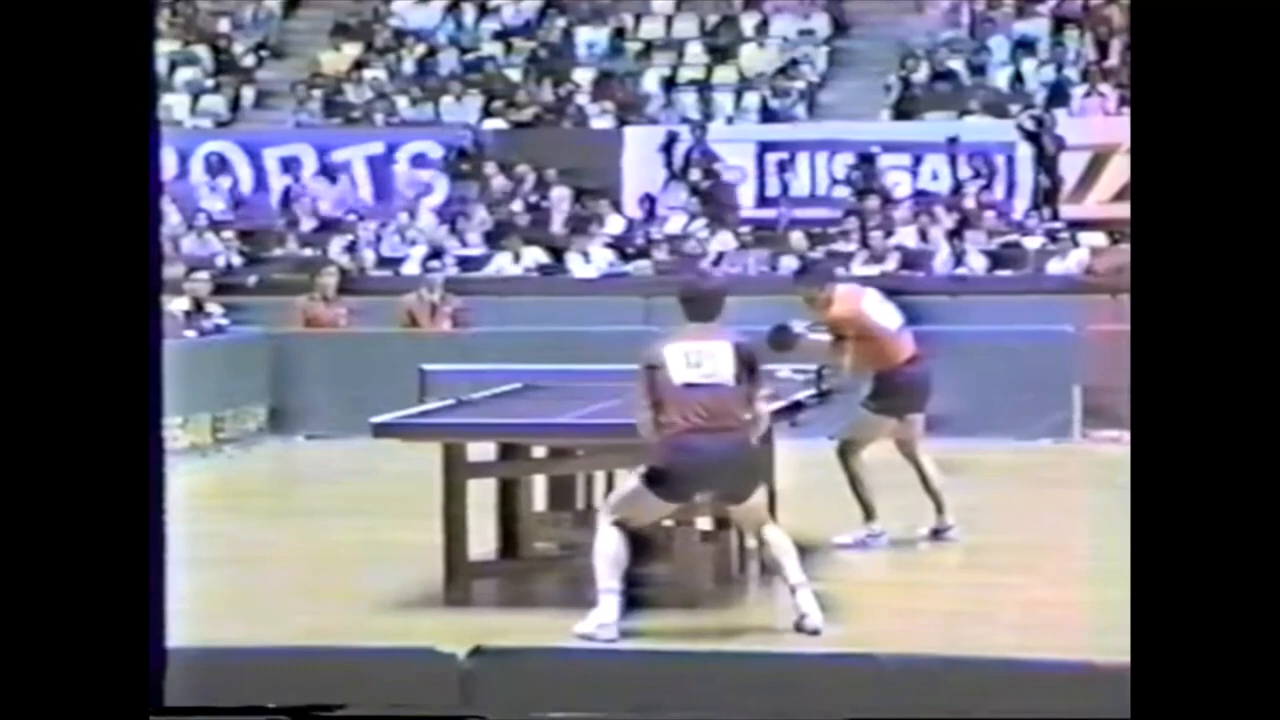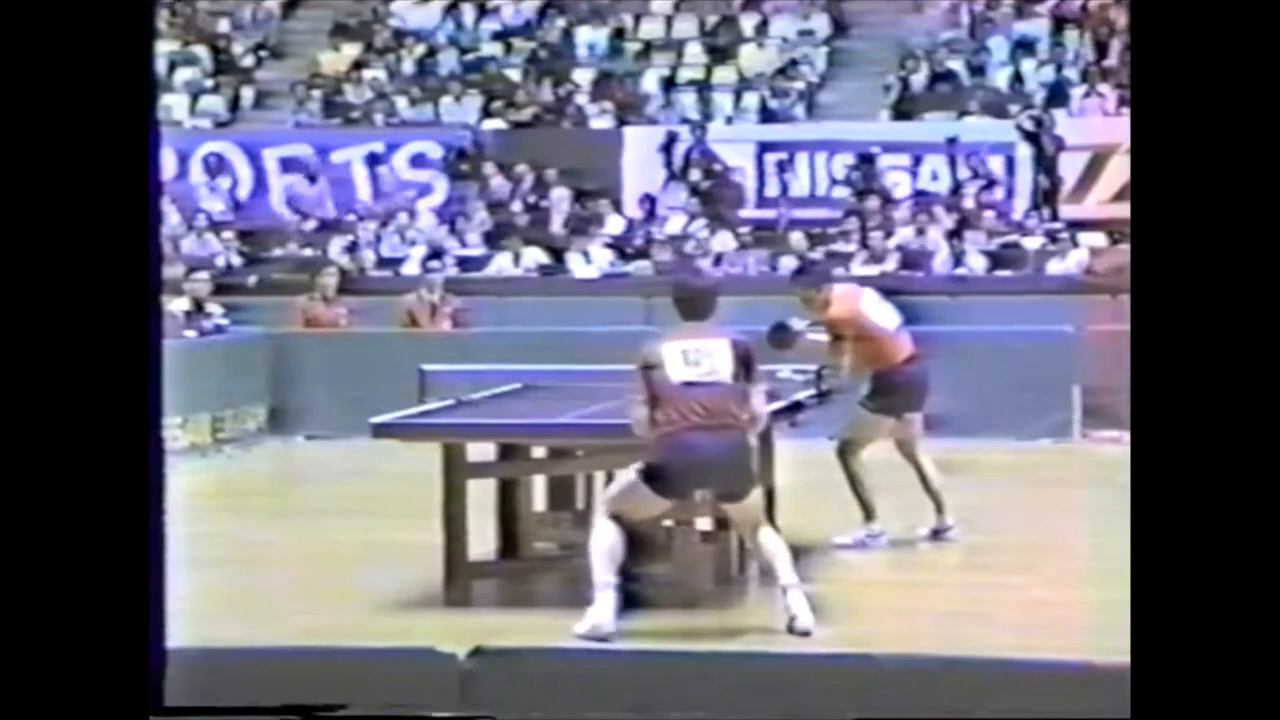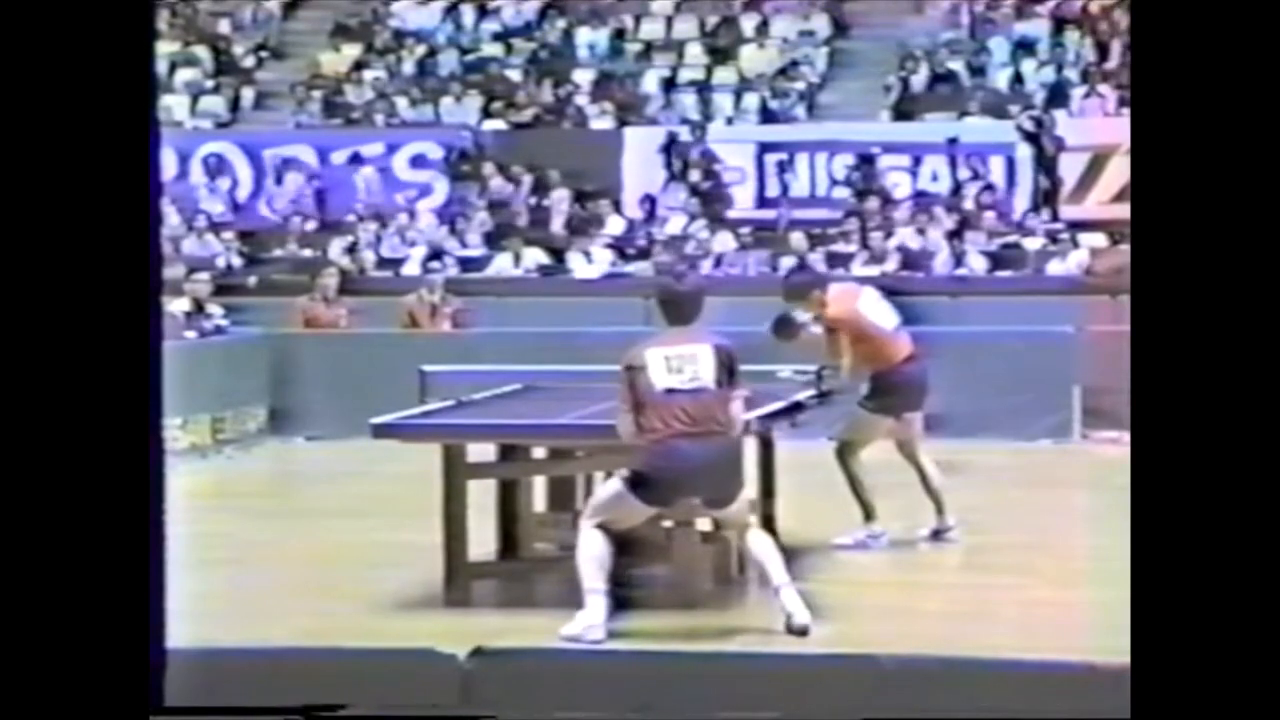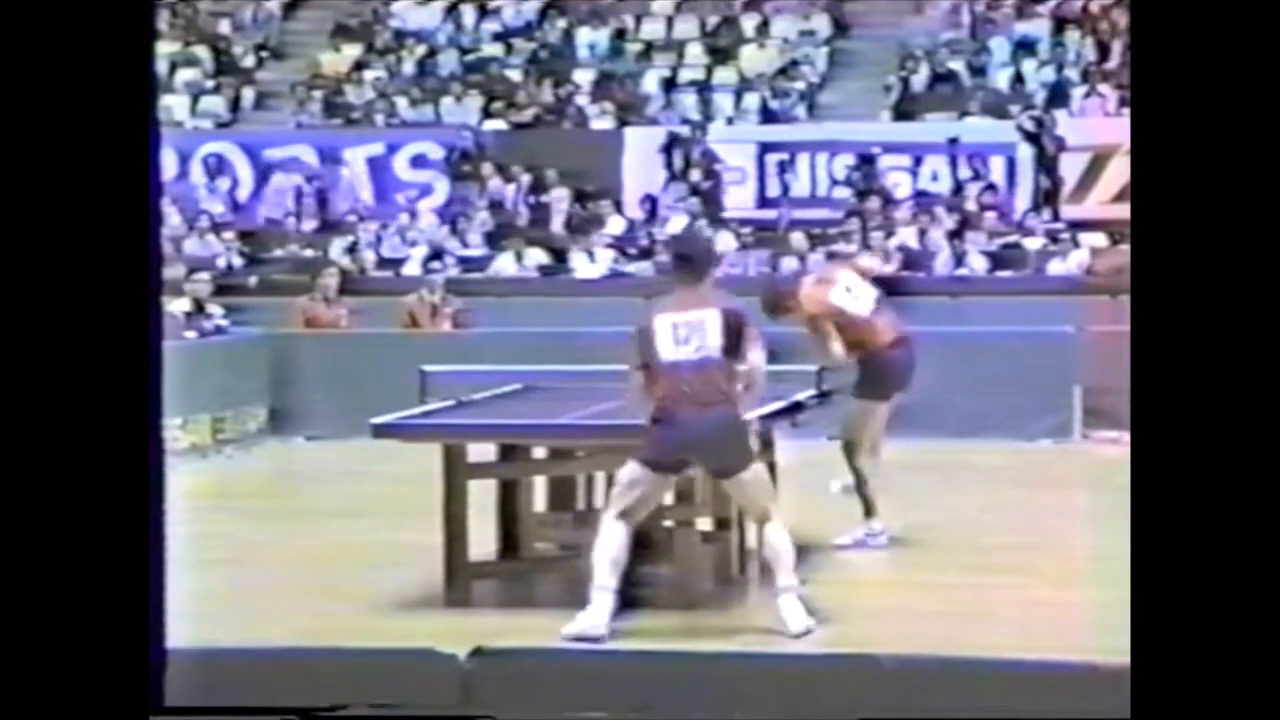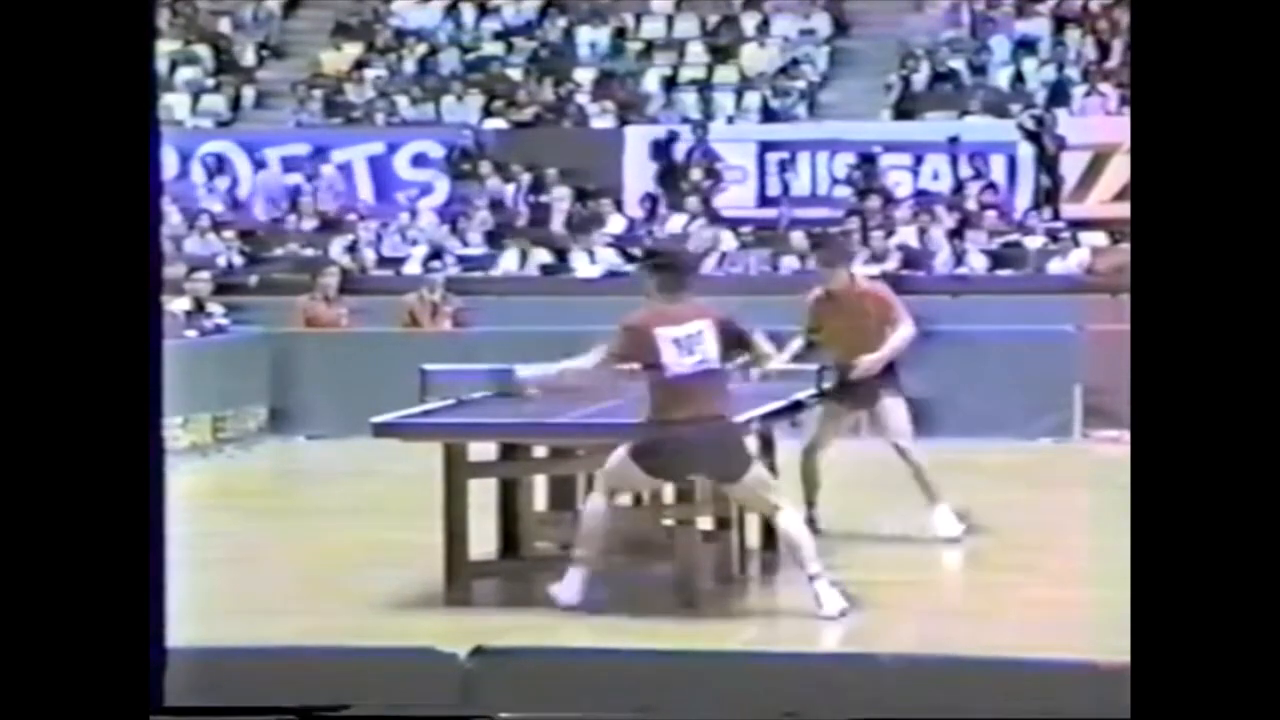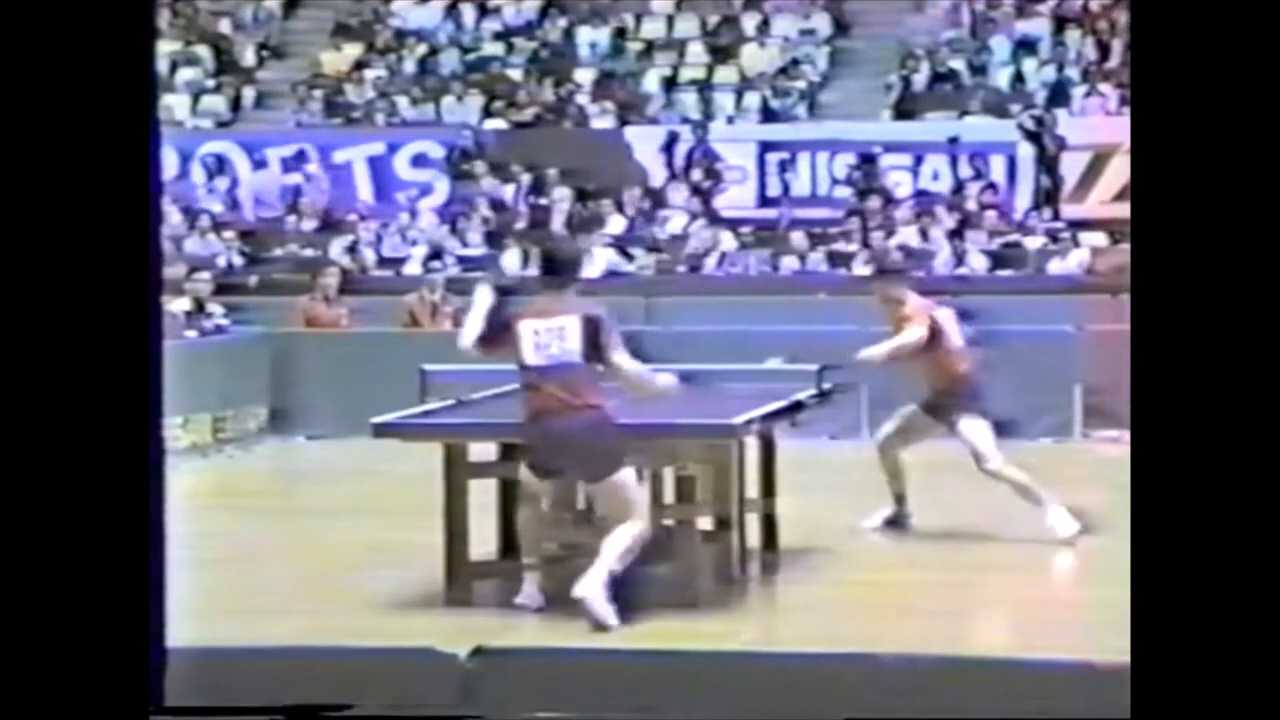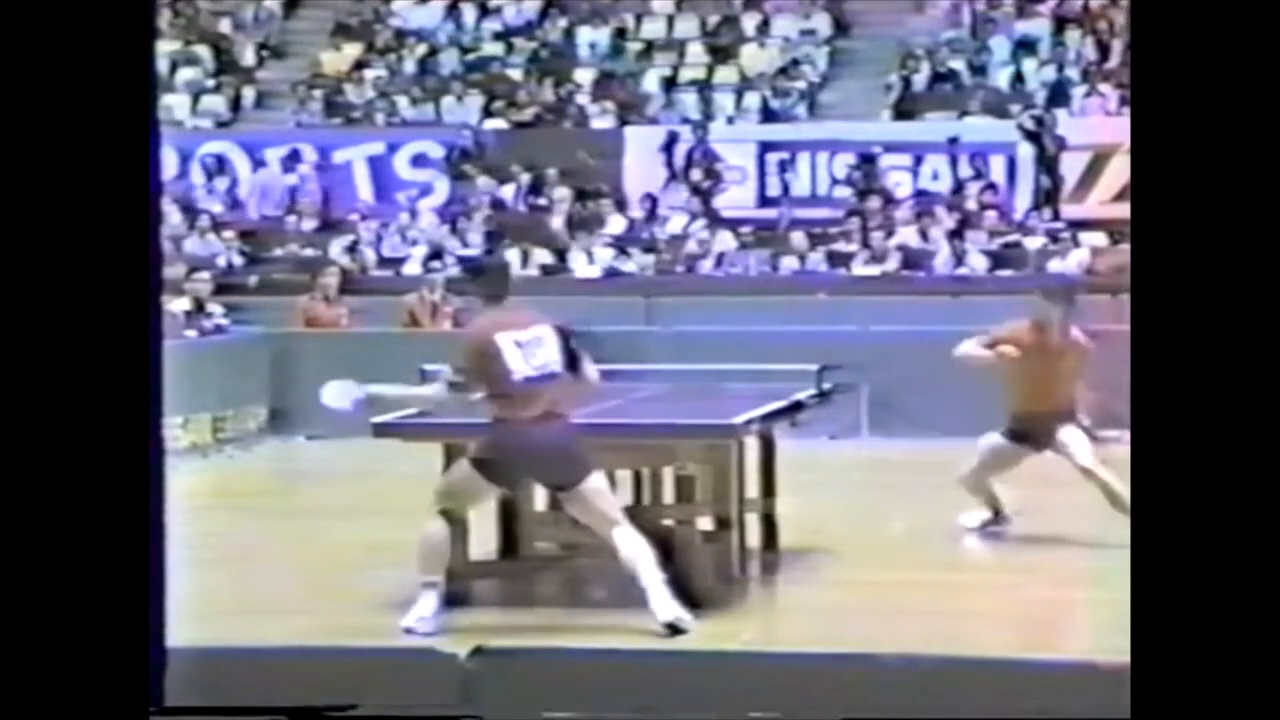
dt=0.5s
person 1, frame 1
left shoulder: (659, 352)
right shoulder: (739, 346)
left elbow: (647, 426)
right elbow: (761, 417)
left hip: (680, 456)
right hip: (736, 453)
left knee: (611, 519)
right knee: (763, 524)
left ankle: (606, 614)
right ankle: (805, 604)
person 1, frame 2
left shoulder: (655, 351)
right shoulder: (737, 345)
left elbow: (641, 425)
right elbow: (759, 415)
left hip: (677, 456)
right hip: (733, 453)
left knee: (608, 513)
right knee: (756, 525)
left ankle: (603, 610)
right ankle: (797, 605)
person 1, frame 3
left shoulder: (638, 356)
right shoulder: (720, 348)
left elbow: (627, 431)
right elbow: (736, 421)
left hip: (663, 464)
right hip: (719, 459)
left knee: (592, 521)
right knee: (746, 525)
left ankle: (593, 615)
right ankle: (791, 602)
person 1, frame 4
left shoulder: (652, 315)
right shoulder: (730, 310)
left elbow: (641, 388)
right elbow: (757, 368)
right wrist: (743, 399)
left hip: (669, 429)
right hip: (723, 427)
left knee: (617, 518)
right knee: (768, 516)
left ankle: (599, 611)
right ankle: (791, 606)
person 1, frame 5
left shoulder: (638, 324)
right shoulder: (715, 317)
left elbow: (593, 365)
right elbow: (765, 354)
left wrist: (543, 374)
left hip: (667, 438)
right hip: (719, 436)
left knee: (603, 487)
right knee: (778, 508)
left ankle: (575, 582)
right ankle: (823, 588)
person 1, frame 6
left shoulder: (514, 318)
right shoulder: (590, 315)
left elbow: (467, 344)
right elbow: (623, 366)
left wrist: (481, 302)
right wrist: (658, 382)
left hip: (542, 433)
right hip: (592, 429)
left knee: (534, 494)
right knee: (637, 520)
left ankle: (530, 585)
right ankle: (595, 582)
person 1, frame 7
left shoulder: (477, 333)
right shoulder: (548, 324)
left elbow: (452, 393)
right elbow: (590, 377)
left hip: (511, 442)
right hip: (560, 440)
left knee: (442, 508)
right knee: (616, 524)
left ankle: (426, 609)
right ankle: (662, 601)
person 2, frame 1
left shoulder: (840, 313)
right shoulder: (856, 292)
left elbow: (845, 364)
left hip: (896, 382)
right hip: (917, 373)
left knee: (848, 449)
right knee: (911, 449)
left ankle: (874, 529)
right ankle: (944, 522)
person 2, frame 2
left shoulder: (837, 313)
right shoulder: (855, 291)
left elbow: (843, 366)
left hip: (893, 381)
right hip: (914, 372)
left knee: (847, 450)
right knee: (912, 450)
left ankle: (873, 529)
right ankle: (944, 522)
person 2, frame 3
left shoulder: (834, 314)
right shoulder: (851, 290)
left elbow: (843, 366)
right wrist: (813, 324)
left hip: (891, 381)
right hip: (914, 371)
left knee: (846, 451)
right knee: (912, 451)
left ankle: (873, 529)
right ankle: (944, 521)
person 2, frame 4
left shoulder: (810, 307)
right shoulder: (833, 273)
left elbow: (837, 355)
right elbow: (873, 270)
left hip: (881, 362)
right hip: (903, 349)
left knee: (852, 447)
right knee: (868, 431)
left ankle: (873, 528)
right ankle: (862, 482)
person 2, frame 5
left shoulder: (875, 293)
right shoulder: (818, 301)
left elbow: (906, 329)
right elbow: (810, 338)
left wrist: (880, 356)
right wrist: (786, 356)
left hip: (881, 375)
right hip: (848, 381)
left knee: (902, 446)
right knee: (810, 449)
left ankle: (939, 510)
right ankle: (809, 515)
person 2, frame 6
left shoulder: (914, 310)
right shoulder: (916, 309)
left elbow: (917, 336)
left wrist: (880, 351)
left hip: (962, 395)
right hip: (940, 395)
left knee: (991, 465)
right knee: (885, 444)
left ankle: (1054, 511)
right ankle: (900, 511)
person 2, frame 7
left shoulder: (1079, 345)
right shoulder: (1014, 334)
right elbow: (962, 351)
right wrist: (994, 355)
left hip: (1060, 421)
right hip: (1022, 424)
left knee: (1090, 467)
right knee: (969, 479)
right ankle: (996, 514)
